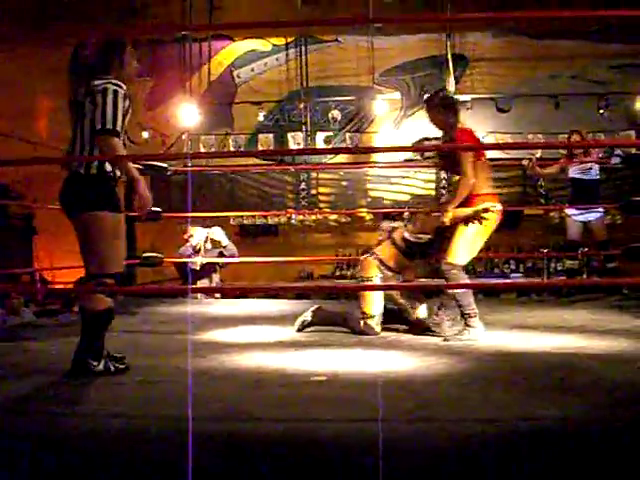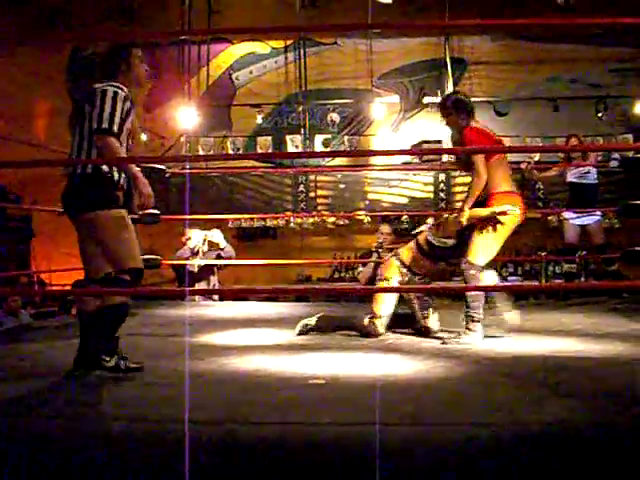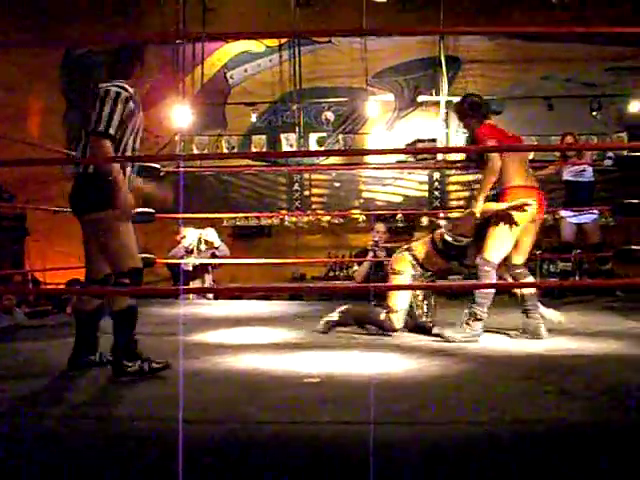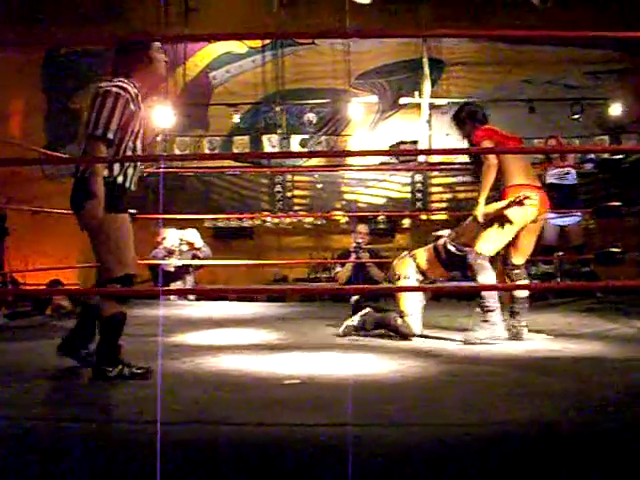
dt=0.2s
person 1, frame 1
left shoulder: (88, 94)
right shoulder: (111, 90)
right elbow: (107, 141)
right wrist: (137, 180)
left hip: (79, 189)
right hip: (96, 189)
left knee: (97, 274)
right knee: (111, 274)
left ankle: (90, 351)
right ankle: (91, 355)
person 1, frame 2
left shoulder: (104, 95)
right shoulder: (112, 92)
right elbow: (104, 140)
right wrist: (137, 178)
left hip: (86, 193)
right hip: (95, 191)
left knee: (98, 276)
right knee: (129, 268)
left ankle: (88, 352)
right ankle: (103, 349)
person 1, frame 3
left shoulder: (126, 96)
right shoulder: (117, 92)
right elbow: (100, 141)
left wrist: (145, 188)
right wrist: (122, 188)
left hip: (99, 194)
right hip: (99, 192)
left knee: (100, 276)
right knee: (128, 272)
left ankle: (84, 352)
right ankle: (126, 357)
person 1, frame 4
left shoulder: (133, 96)
right shoulder: (118, 92)
right elbow: (96, 143)
right wrist: (96, 194)
left hip: (111, 194)
right hip: (102, 193)
left knee: (112, 276)
right knee: (119, 278)
left ankle: (78, 342)
right ankle: (107, 361)
person 2, frame 1
left shoulder: (459, 135)
right shoulder: (458, 134)
left elbow: (468, 178)
left wrist: (450, 208)
right wrist: (448, 202)
left hip: (484, 207)
right hip: (485, 205)
left knee: (451, 265)
right knee: (451, 260)
left ankle: (472, 325)
right ankle: (443, 312)
person 2, frame 2
left shoulder: (470, 134)
right shoulder: (484, 133)
left elbow: (481, 174)
left wrist: (466, 206)
right wrist: (471, 204)
left hip: (502, 206)
right hip: (513, 204)
left knee: (470, 266)
right knee: (478, 265)
left ankle: (473, 329)
person 2, frame 3
left shoulder: (483, 130)
right shoulder: (506, 133)
left elbow: (494, 164)
left wrist: (479, 199)
left hip: (518, 199)
right hip: (536, 200)
left knee: (487, 262)
right knee: (516, 264)
left ankle: (474, 325)
right ankle: (534, 322)
person 2, frame 4
left shoulder: (481, 134)
right shoulder: (508, 137)
left elbow: (491, 163)
left wrist: (480, 202)
left hip: (520, 200)
right hip: (540, 201)
left knee: (479, 255)
right knee: (515, 265)
left ankle: (492, 321)
right ankle: (517, 325)
person 3, frame 1
left shoulder: (444, 236)
right shoulder: (426, 223)
right elbow: (447, 215)
right wrist: (475, 209)
left hip: (396, 274)
right hip: (375, 267)
left knee: (423, 323)
right knee: (370, 328)
left ankle: (381, 312)
right ankle: (317, 315)
person 3, frame 2
left shoulder: (469, 243)
right shoulder: (451, 228)
left elbow: (484, 273)
left wrist: (504, 307)
right wrist: (491, 211)
left hip: (417, 277)
right hip: (395, 267)
left knee: (430, 329)
right knee: (375, 328)
left ankle: (388, 317)
right ankle: (320, 322)
person 3, frame 3
right shoulder: (467, 228)
left elbow: (507, 276)
right elbow: (479, 211)
left wrist: (540, 307)
right wrist: (511, 205)
left hip: (426, 270)
right hip: (408, 262)
left knee: (425, 326)
right knee: (393, 324)
left ankle: (373, 314)
right ankle: (346, 315)
person 3, frame 4
right shoulder: (468, 238)
right elbow: (477, 217)
left wrist: (515, 325)
right wrist: (507, 203)
left hip: (421, 275)
right hip: (409, 270)
left knee: (412, 325)
right knee: (411, 328)
left ankle: (367, 311)
right ankle: (366, 320)
person 4, frame 1
left shoulder: (594, 155)
right shoulder: (566, 162)
right elbow: (542, 173)
right wrist: (532, 167)
left hip: (594, 206)
right hip: (574, 207)
left knee: (603, 241)
right knee: (572, 242)
right ankle: (571, 275)
person 4, frame 2
left shoulder: (591, 159)
right shoulder: (565, 166)
right elbow: (540, 176)
right wrist: (530, 170)
left hip: (592, 210)
right hip: (572, 210)
left knee: (600, 246)
right knee: (570, 246)
right ankle: (569, 278)
person 4, frame 3
left shoulder: (587, 158)
right shoulder: (561, 164)
right elbow: (538, 174)
left hip: (588, 209)
right hip: (568, 209)
left knee: (596, 244)
right knee: (566, 244)
left ankle: (606, 272)
right ankle: (566, 274)
person 4, frame 4
left shoulder: (570, 160)
right shoulder: (545, 167)
left hip: (571, 211)
right hip: (552, 212)
left knee: (578, 246)
right knee: (548, 246)
left ankle: (586, 272)
